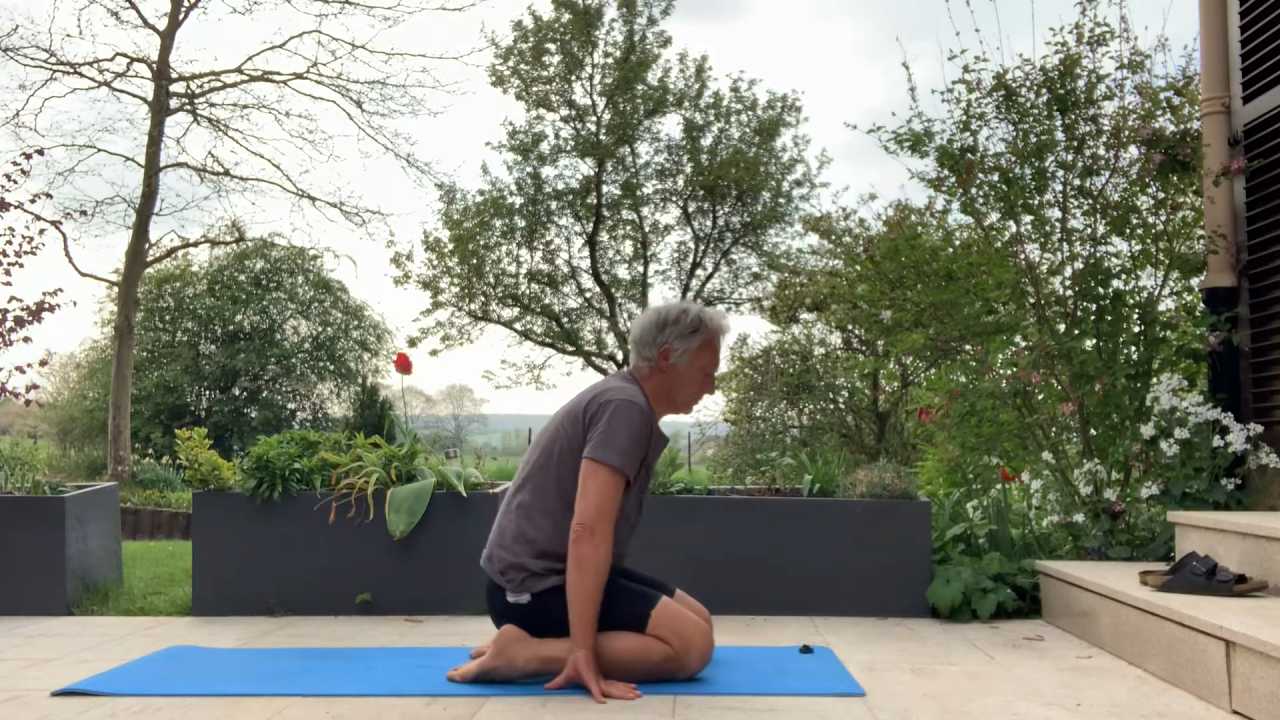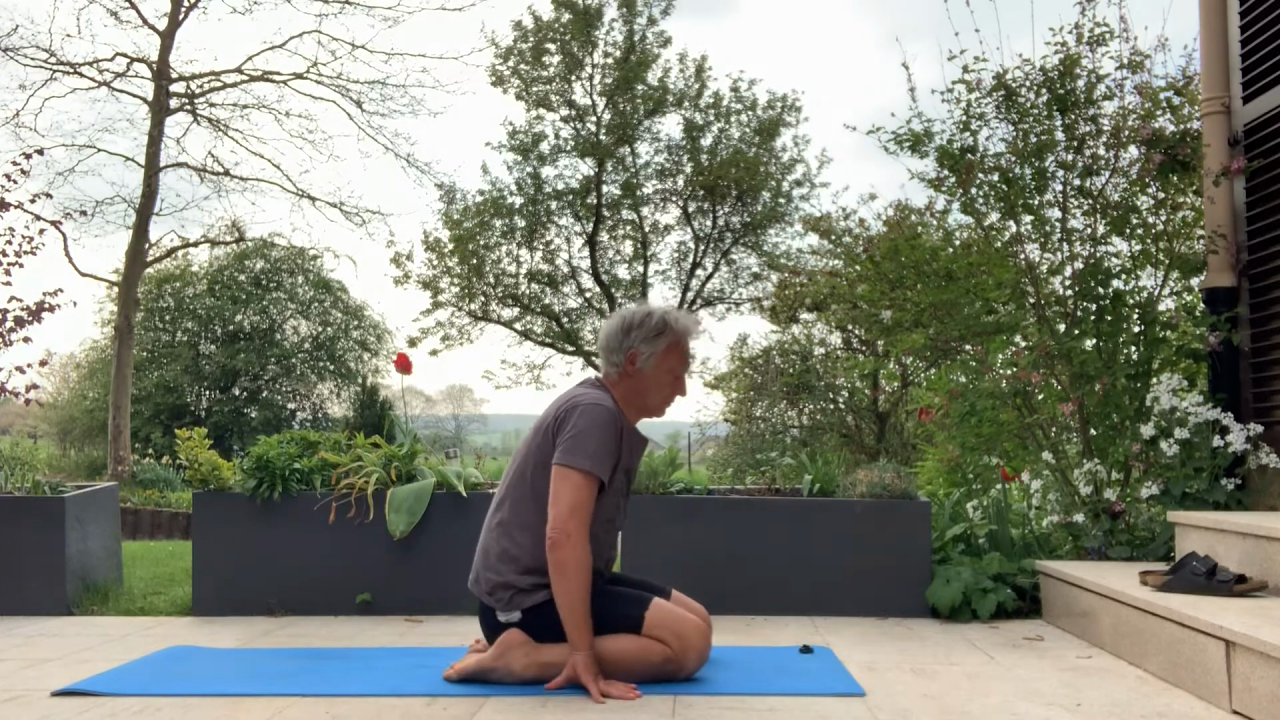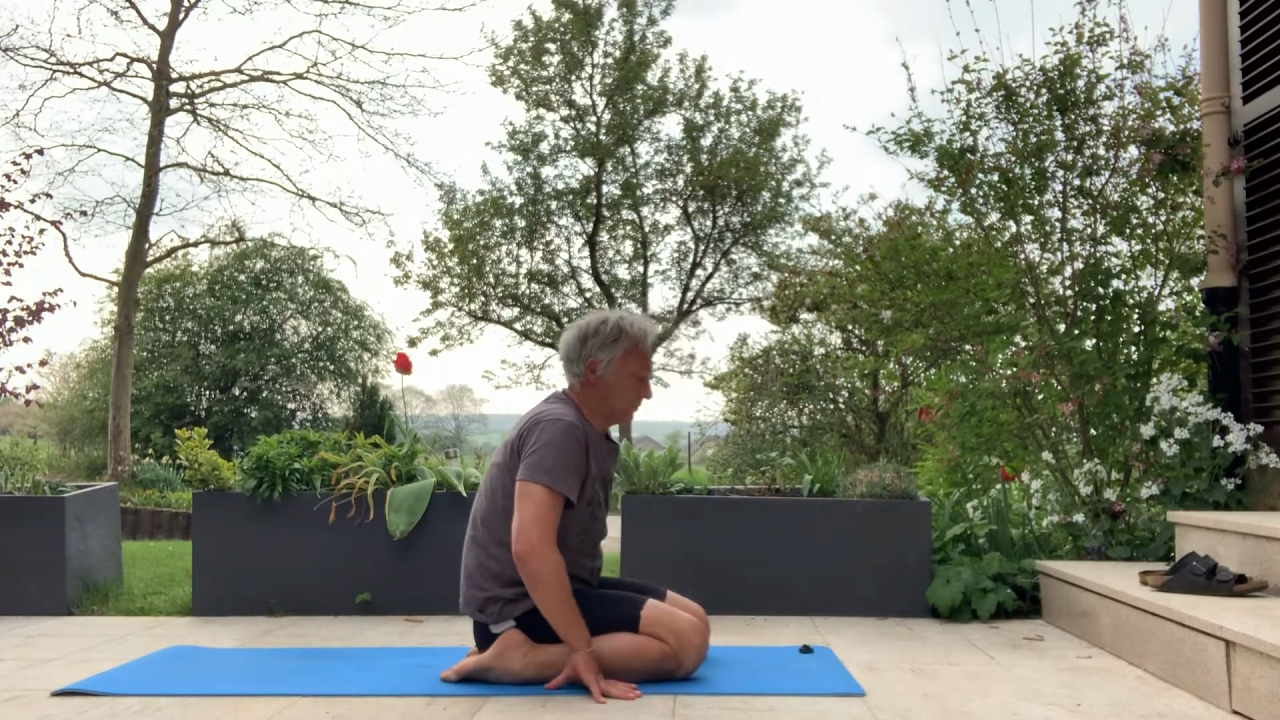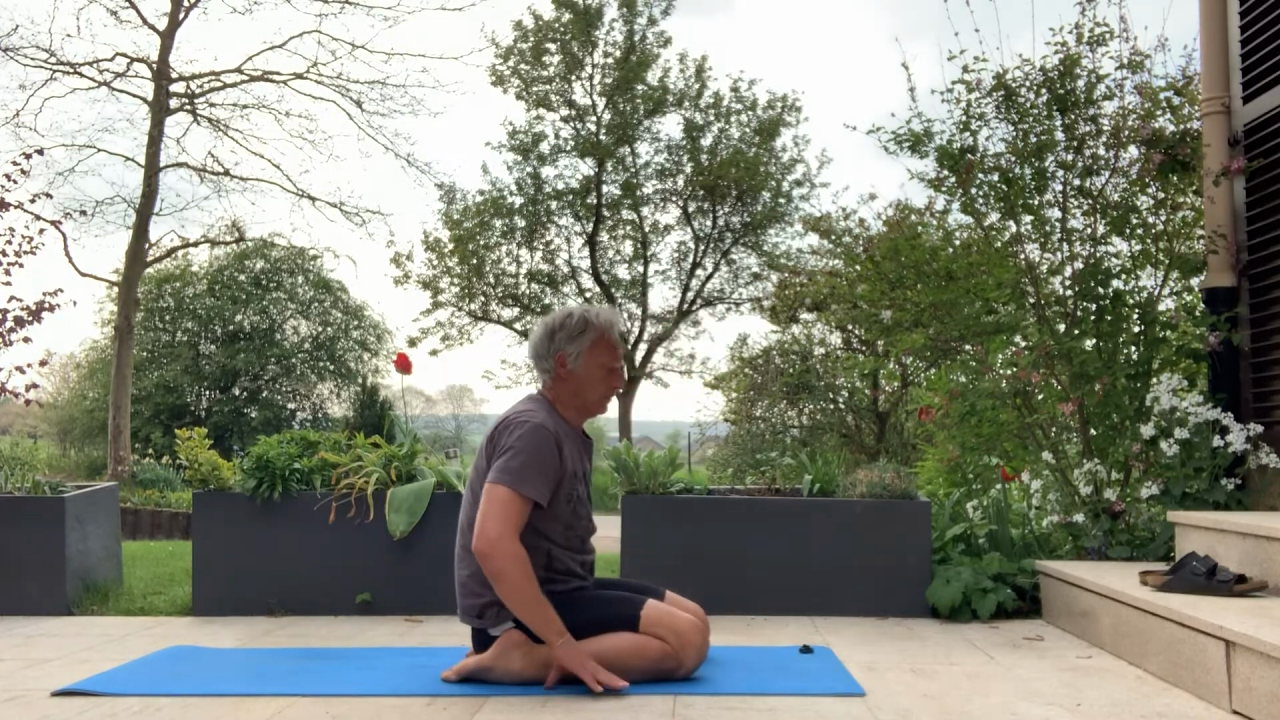
dt=0.4s
person 1, frame 1
left shoulder: (625, 400)
right shoulder: (625, 407)
right elbow: (588, 531)
right wrist: (582, 651)
left hip: (560, 574)
right hip: (533, 587)
left knee: (698, 621)
right knee: (691, 644)
left ankle: (530, 641)
right ankle: (524, 652)
person 1, frame 2
left shoulder: (609, 415)
right shoulder: (595, 413)
right elbow: (563, 537)
right wrist: (582, 653)
left hip: (552, 587)
right hip: (528, 601)
left knee: (696, 620)
right knee: (689, 643)
left ankle: (530, 644)
right ankle: (522, 657)
person 1, frame 3
left shoulder: (588, 430)
right shoulder: (559, 428)
right elbow: (531, 548)
right wrist: (582, 650)
left hip: (552, 594)
right hip: (519, 610)
left knee: (694, 619)
right knee: (686, 641)
left ankle: (531, 648)
right ankle: (520, 657)
person 1, frame 4
left shoulder: (567, 431)
right shoulder: (534, 430)
right elbow: (493, 544)
right wrist: (561, 643)
left hip: (556, 591)
right hip: (516, 613)
left knee: (693, 618)
right knee: (686, 640)
left ankle: (526, 646)
right ankle: (521, 657)
